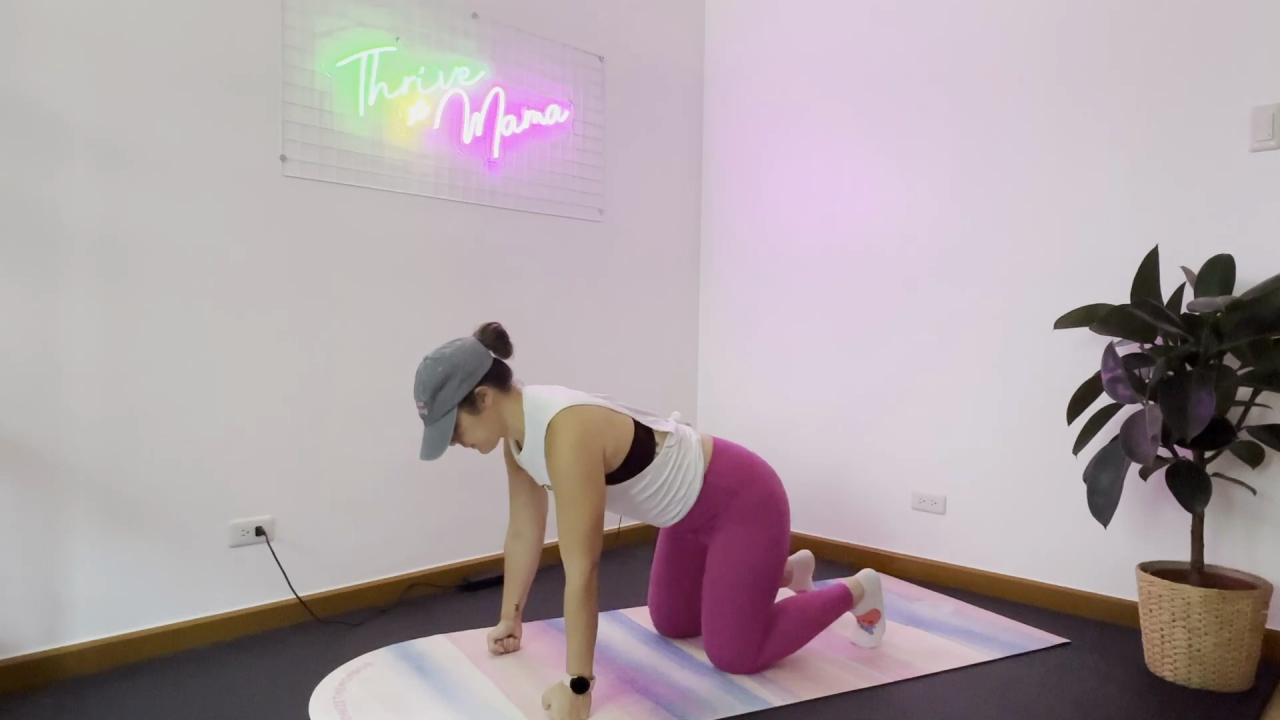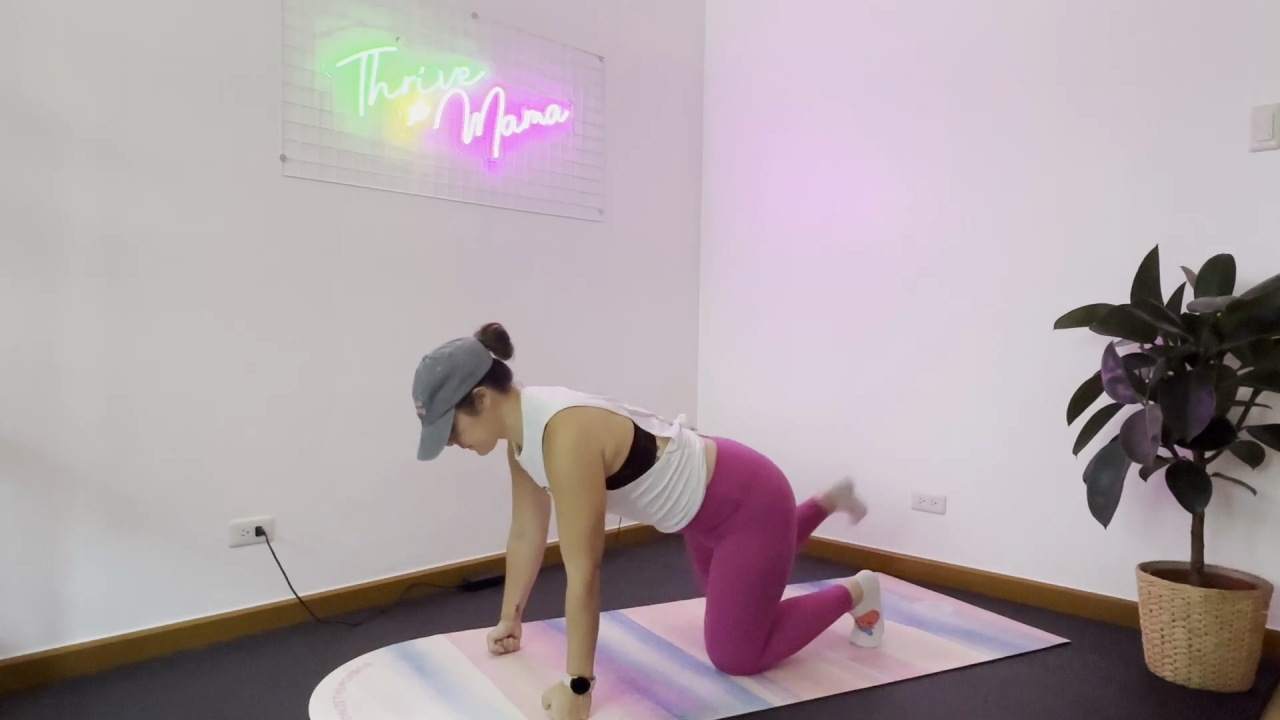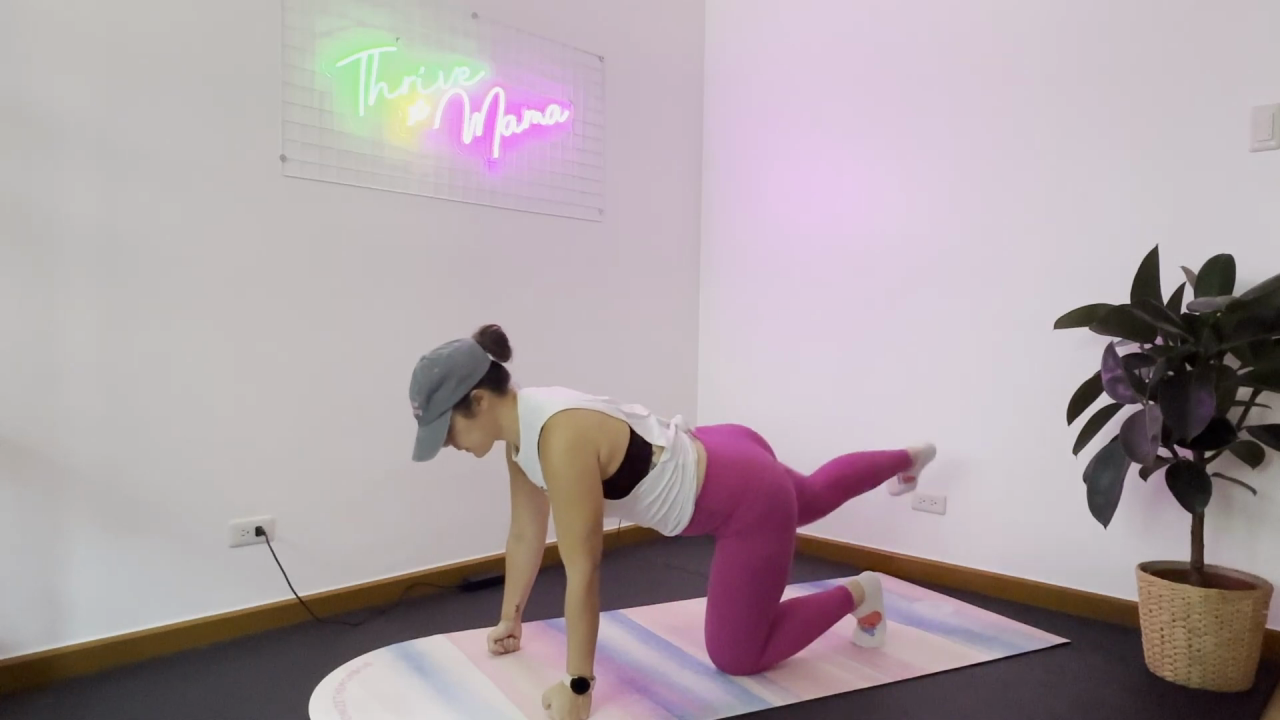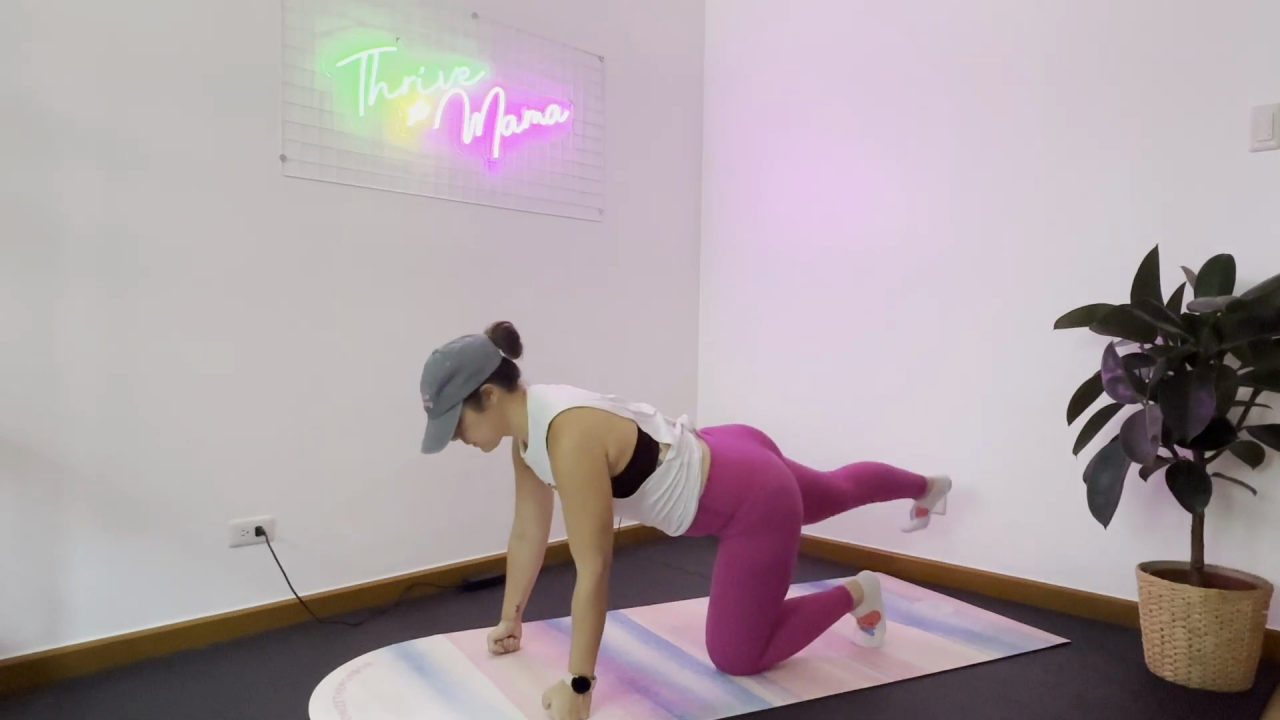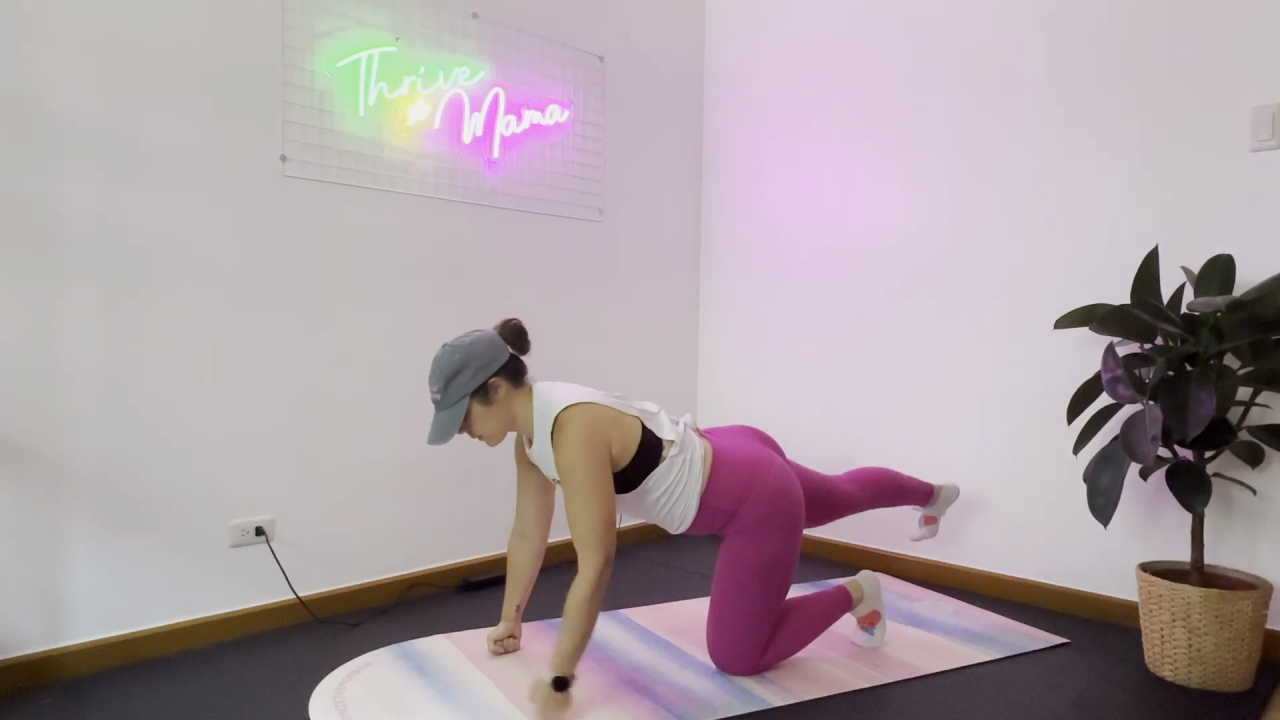
dt=0.3s
person 1, frame 1
left shoulder: (567, 432)
right shoulder: (517, 430)
left elbow: (581, 568)
right elbow: (523, 532)
right wrist: (509, 618)
left hip: (743, 498)
right hip: (694, 502)
left knee: (733, 655)
right knee: (670, 624)
left ankle: (854, 592)
right ankle: (785, 570)
person 1, frame 2
left shoulder: (565, 436)
right shoulder: (521, 428)
left elbow: (584, 570)
right elbow: (527, 533)
right wrist: (510, 618)
left hip: (749, 498)
right hip: (707, 481)
left knee: (735, 656)
right knee: (729, 603)
left ankle: (855, 592)
right ankle: (824, 504)
person 1, frame 3
left shoulder: (560, 439)
right shoulder: (521, 428)
left elbow: (582, 572)
right elbow: (525, 534)
right wrist: (510, 618)
left hip: (748, 498)
right hip: (721, 455)
left knee: (736, 656)
right knee: (809, 499)
left ankle: (856, 593)
right ankle: (907, 458)
person 1, frame 4
left shoulder: (568, 437)
right shoulder: (527, 428)
left elbow: (593, 569)
right elbow: (527, 533)
right wrist: (510, 618)
left hip: (754, 500)
right hip: (727, 458)
left knee: (735, 656)
right knee: (834, 492)
left ankle: (855, 594)
right ankle: (927, 488)
person 1, frame 5
left shoulder: (574, 433)
right shoulder: (530, 427)
left elbow: (595, 565)
right elbow: (528, 533)
right wrist: (510, 619)
left hip: (757, 501)
right hip: (731, 459)
left knee: (736, 657)
right knee: (841, 495)
left ankle: (856, 594)
right ankle: (934, 495)
